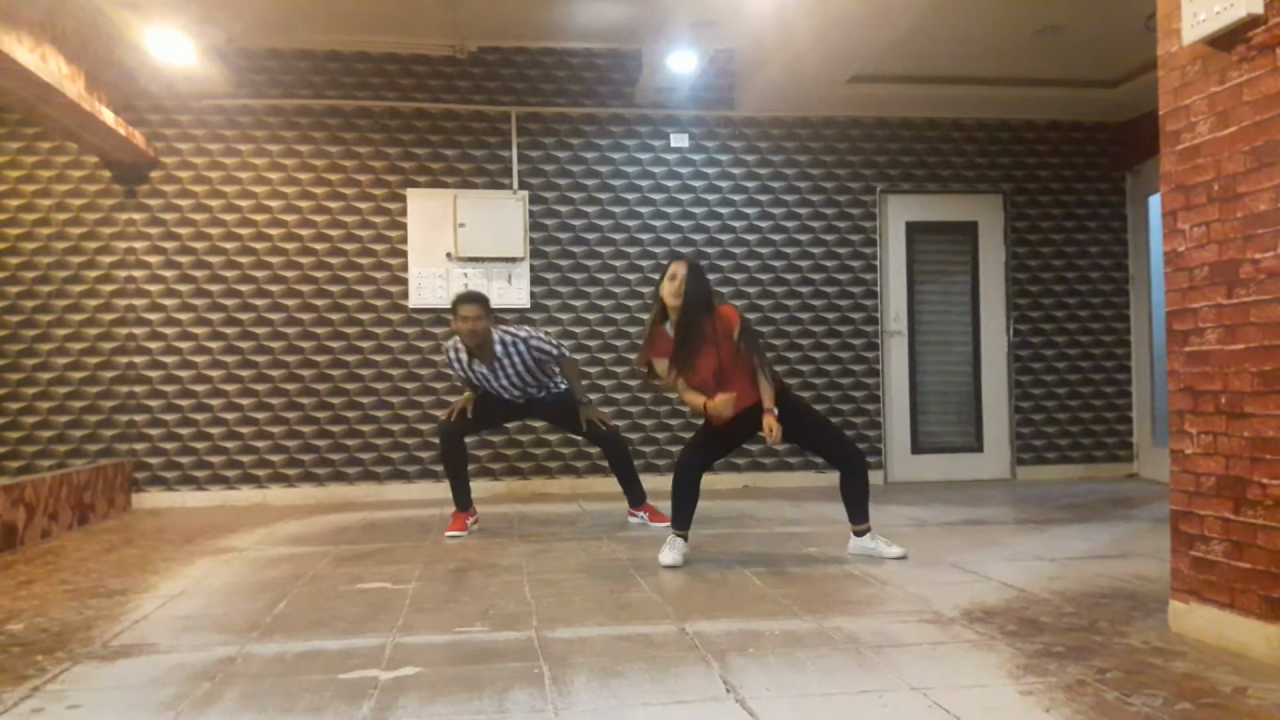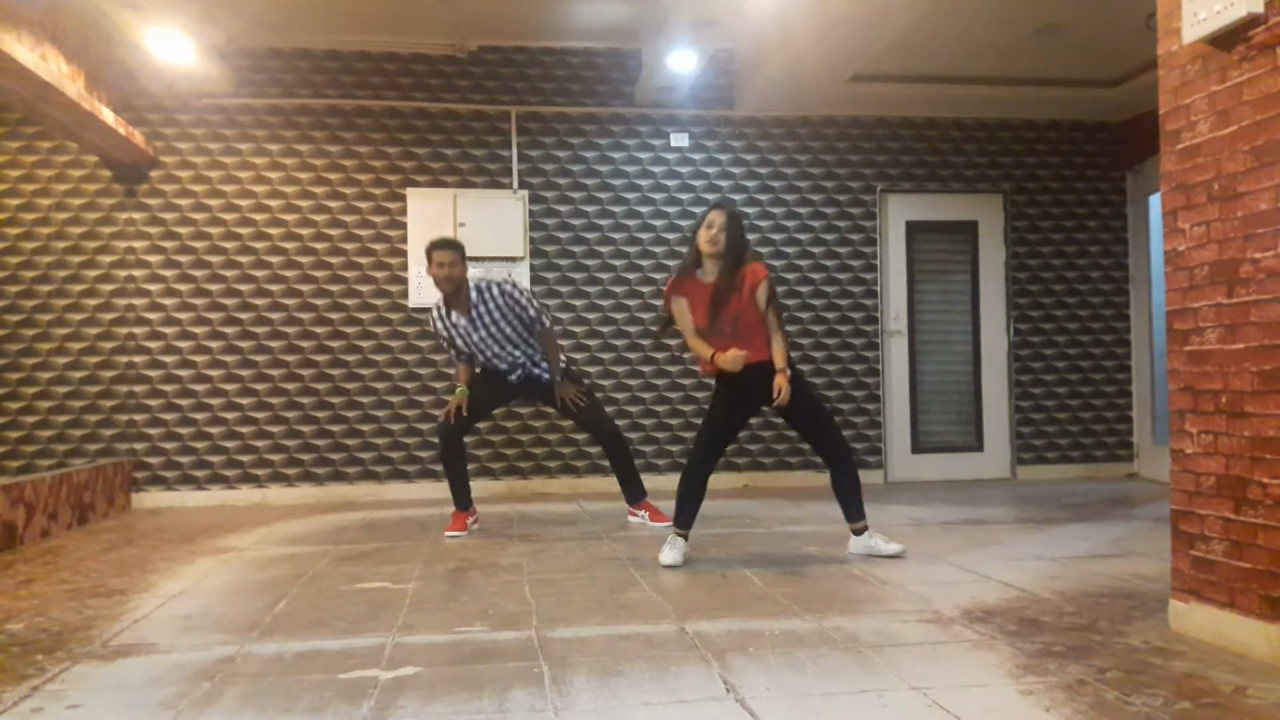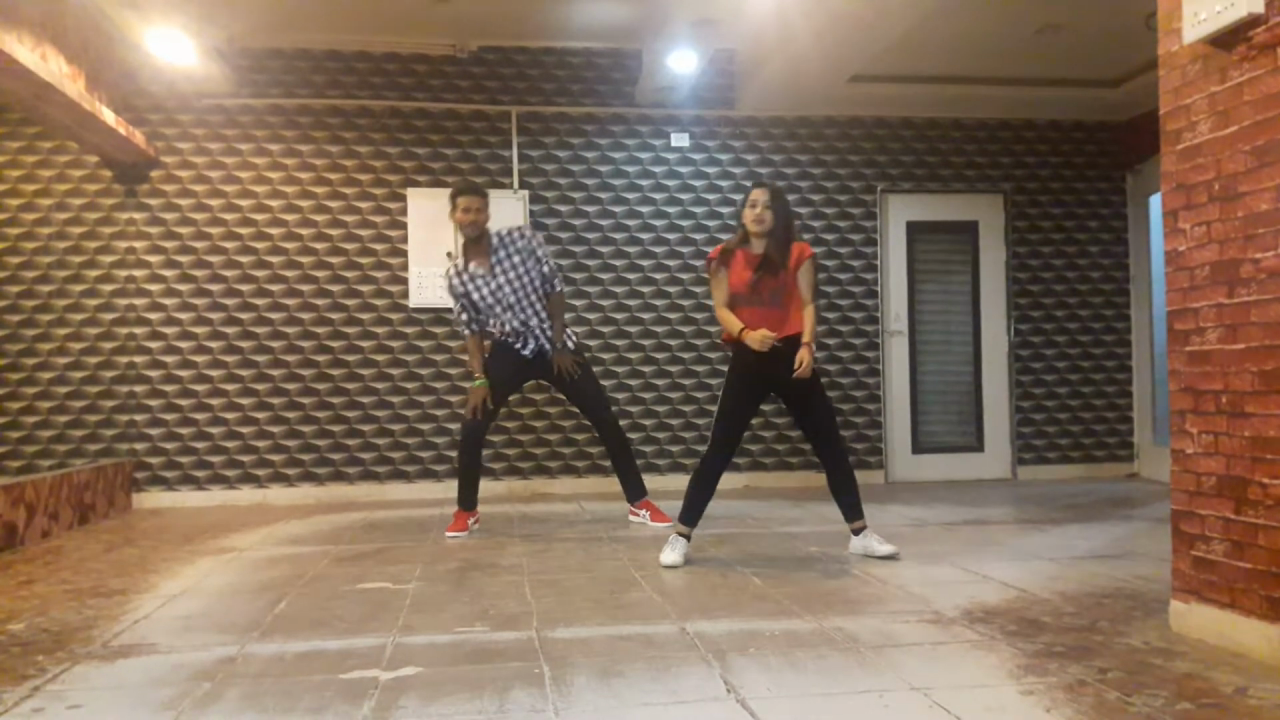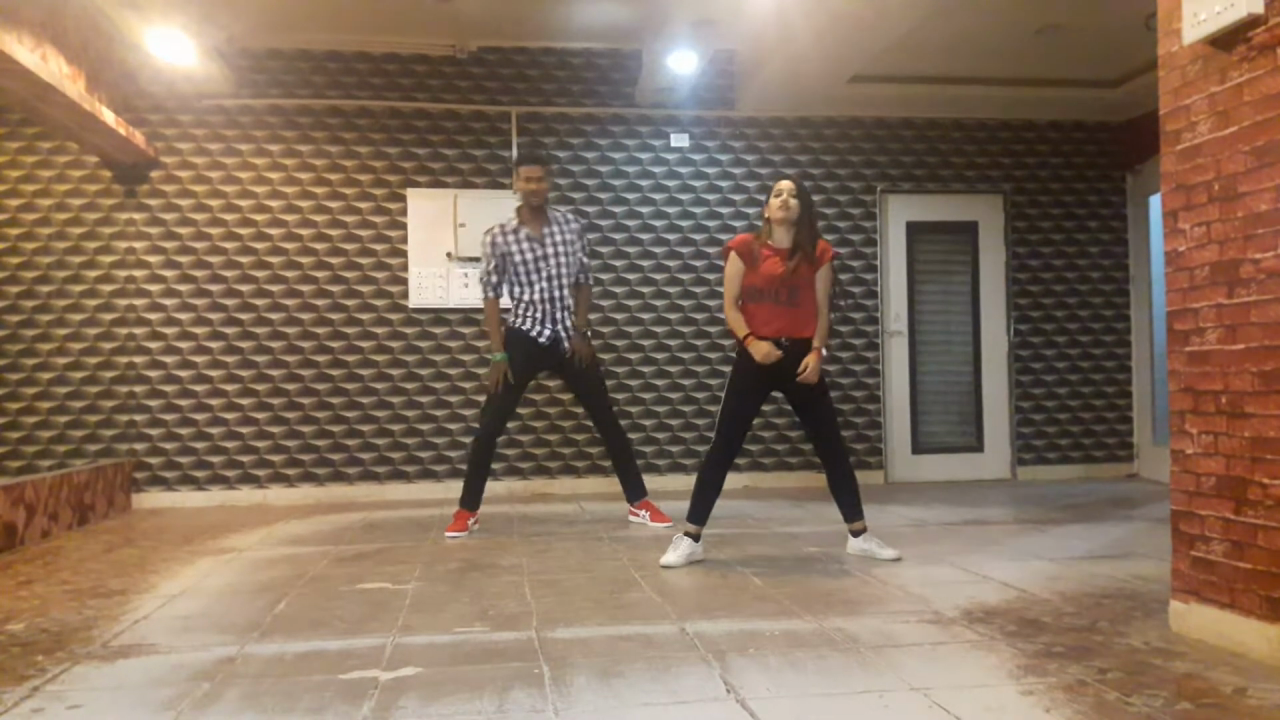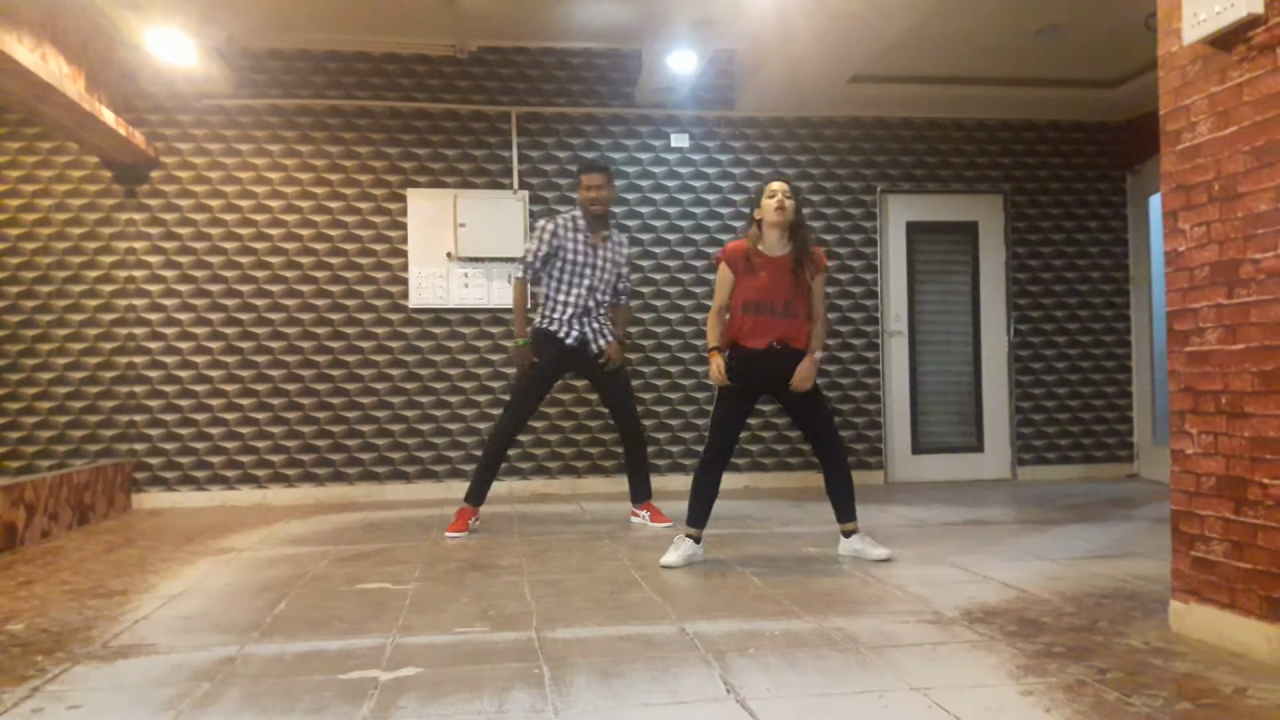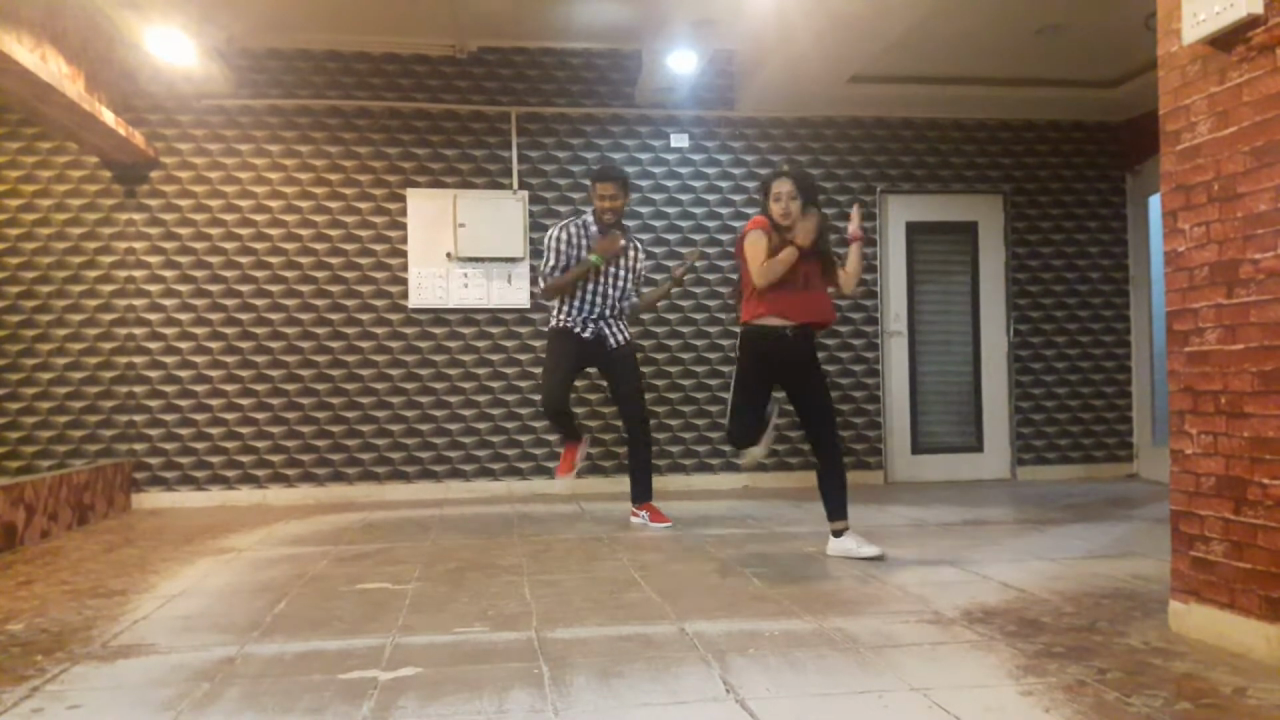
dt=0.3s
person 1, frame 1
left shoulder: (723, 319)
right shoulder: (658, 343)
left elbow: (757, 363)
right elbow: (684, 390)
left wrist: (770, 411)
right wrist: (709, 406)
left hip: (770, 401)
right hip: (723, 415)
left knee: (850, 456)
right knee: (688, 462)
left ankle: (862, 536)
right ankle: (678, 539)
person 1, frame 2
left shoulder: (752, 276)
right shoulder: (680, 288)
left elbow: (773, 327)
right elbow: (692, 338)
left wrist: (781, 372)
right wrist: (716, 357)
left hip: (774, 374)
right hip: (732, 381)
left knee: (836, 448)
right knee: (701, 455)
left ankle: (861, 535)
right ankle: (678, 538)
person 1, frame 3
left shoulder: (797, 254)
right shoulder: (724, 258)
left elbow: (807, 304)
right elbow: (722, 308)
left wrist: (807, 345)
right wrist: (746, 333)
left hip: (791, 356)
right hip: (747, 360)
left knee: (830, 445)
right knee: (719, 449)
left ankle: (860, 534)
right ankle: (680, 536)
person 1, frame 4
left shoulder: (817, 252)
right shoulder: (744, 248)
left elbow: (821, 308)
right elbow: (730, 303)
left wrist: (817, 351)
right wrist: (751, 341)
left hip: (799, 355)
right hip: (756, 356)
left knee: (831, 445)
right knee: (724, 446)
left ankle: (859, 535)
right ankle: (690, 539)
person 1, frame 5
left shoulder: (810, 259)
right shoulder: (736, 255)
left elbow: (818, 316)
right elbow: (717, 311)
left wrist: (813, 359)
right wrist: (715, 353)
left hip: (792, 361)
right hip: (744, 360)
left knee: (831, 446)
right knee: (716, 450)
left ankle: (850, 536)
right ankle: (691, 540)
person 1, frame 6
left shoulder: (814, 242)
right shoulder: (759, 231)
left elbow: (848, 285)
right elbow: (761, 278)
left wrist: (855, 239)
right wrist: (798, 243)
left hip: (801, 348)
right hip: (759, 343)
left knee: (826, 439)
right knee: (742, 432)
left ankle: (840, 535)
right ankle: (762, 422)
person 2, frame 1
left shoulder: (522, 339)
right shoulder: (454, 353)
left elbow: (564, 357)
left wrist: (582, 403)
right wrist: (470, 395)
left hip: (551, 395)
right hip: (504, 400)
left knee: (609, 436)
right knee: (450, 430)
left ankle: (638, 505)
right ankle: (464, 511)
person 2, frame 2
left shoulder: (501, 292)
right shoulder: (440, 318)
left elbow: (544, 327)
right elbow: (464, 357)
left wrist: (559, 379)
right wrist: (462, 389)
left hip: (543, 369)
right hip: (499, 375)
left knee: (606, 430)
right knee: (450, 427)
left ankle: (638, 503)
right ankle: (464, 511)
person 2, frame 3
left shoulder: (521, 240)
right shoulder: (456, 276)
left elbow: (554, 290)
right elbow: (472, 330)
left wrist: (560, 346)
right wrist: (479, 378)
left hip: (554, 345)
right hip: (510, 350)
left knee: (606, 420)
right knee: (473, 427)
left ankle: (639, 503)
right ankle: (466, 511)
person 2, frame 4
left shoulder: (571, 226)
right shoulder: (498, 237)
left elbow: (583, 284)
right elbow: (491, 297)
left wrist: (581, 332)
right wrist: (498, 353)
left hip: (568, 338)
right hip: (525, 337)
left knee: (606, 419)
right knee: (490, 424)
left ankle: (638, 502)
right ankle: (467, 510)
person 2, frame 5
left shoulder: (619, 244)
right shoulder: (554, 228)
left elbow: (620, 300)
right elbow: (524, 280)
left wrist: (618, 339)
right wrist: (522, 337)
left hip: (596, 341)
right hip: (552, 336)
left knee: (630, 422)
right knee: (512, 420)
left ankle: (642, 504)
right ankle: (471, 506)
person 2, frame 6
left shoulder: (632, 247)
right shoulder: (565, 232)
left elbow: (631, 303)
right elbow: (548, 286)
left wrist: (670, 284)
right wrist: (594, 261)
left hip: (613, 335)
right hip: (570, 333)
left knee: (637, 418)
right knee: (553, 401)
left ankle: (642, 504)
right ankle: (574, 441)
